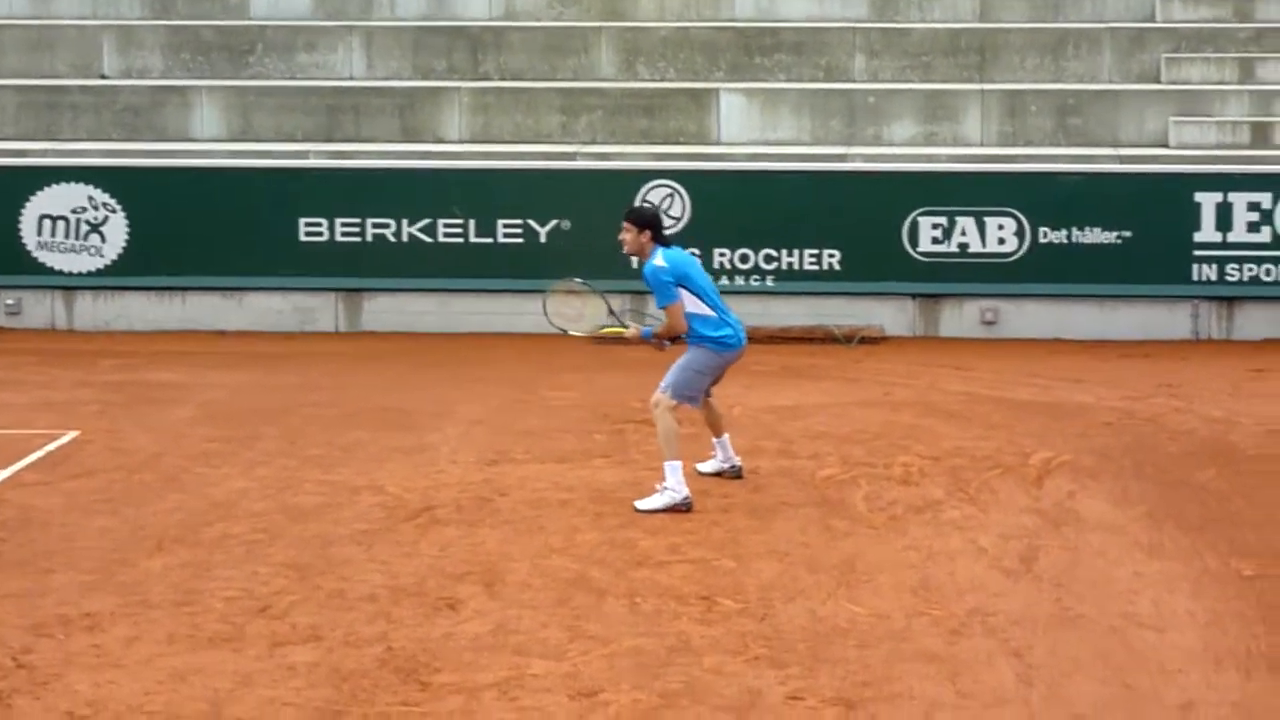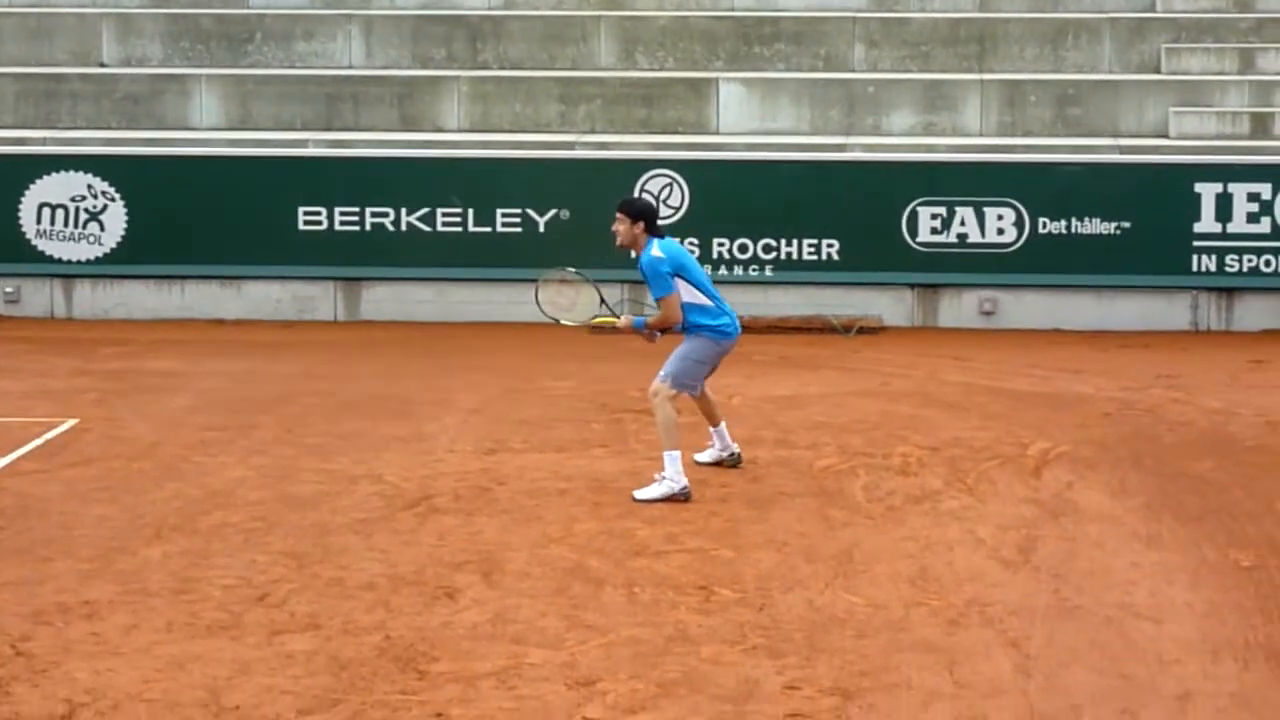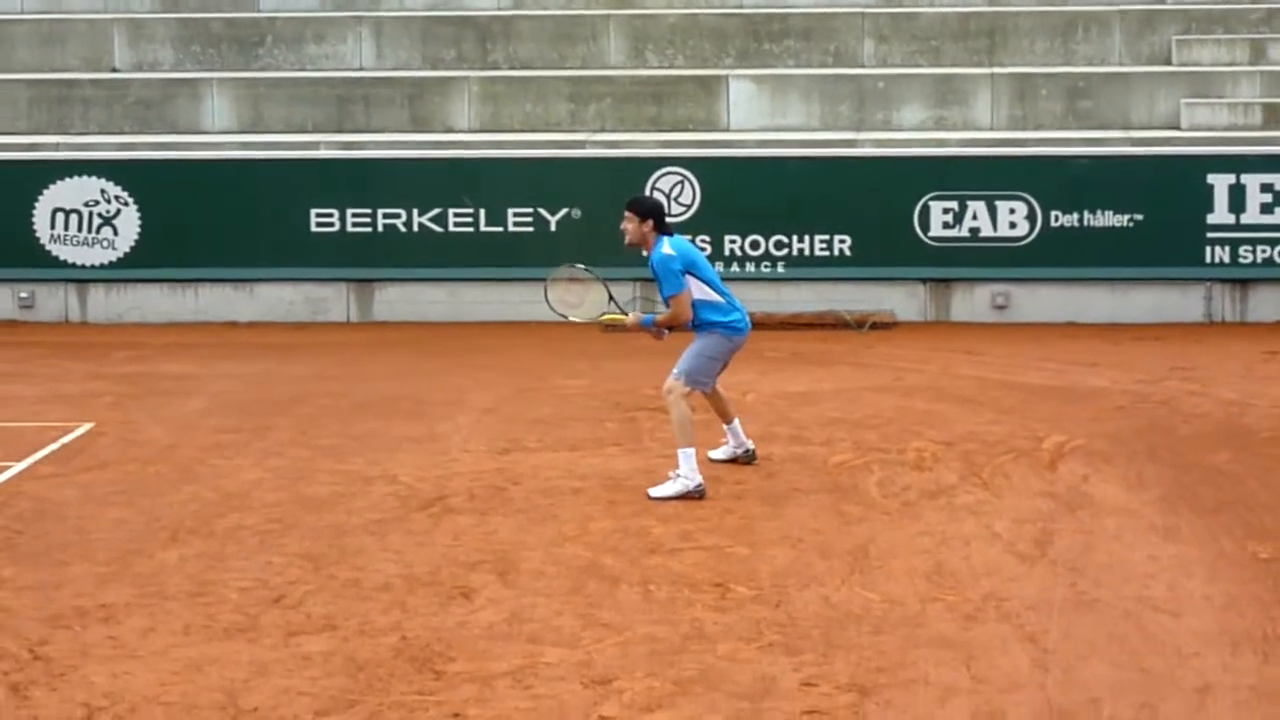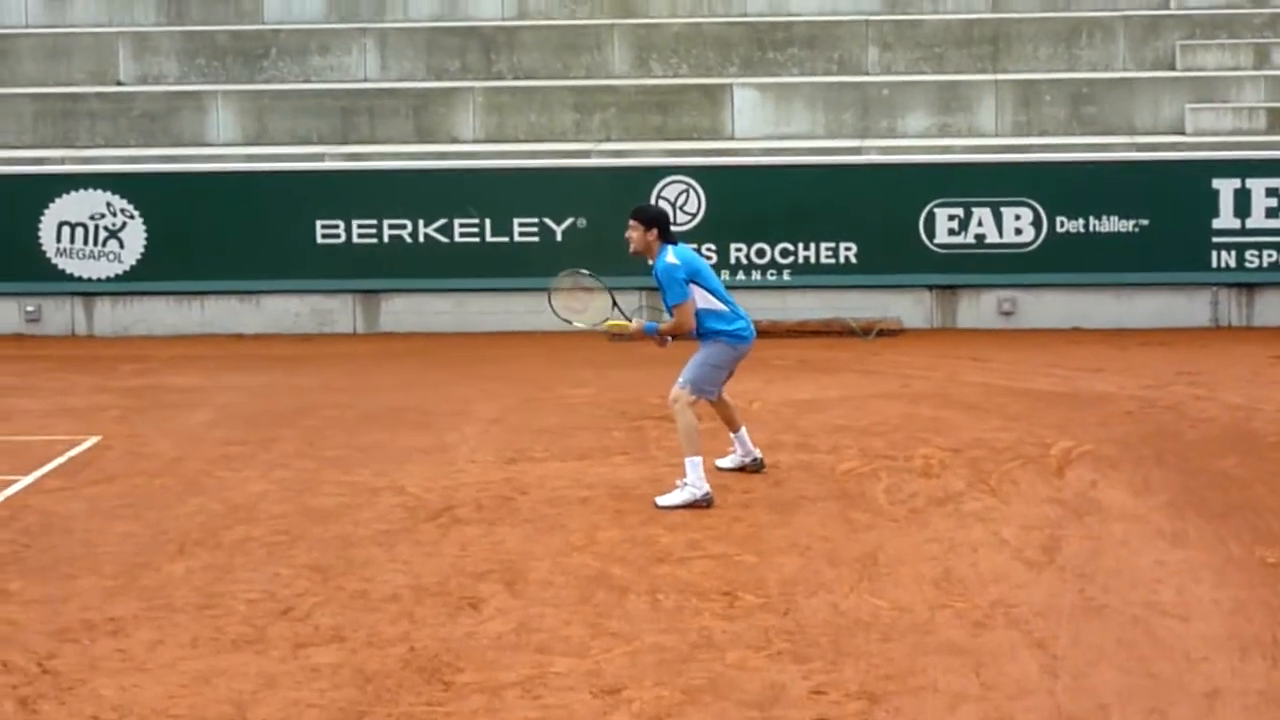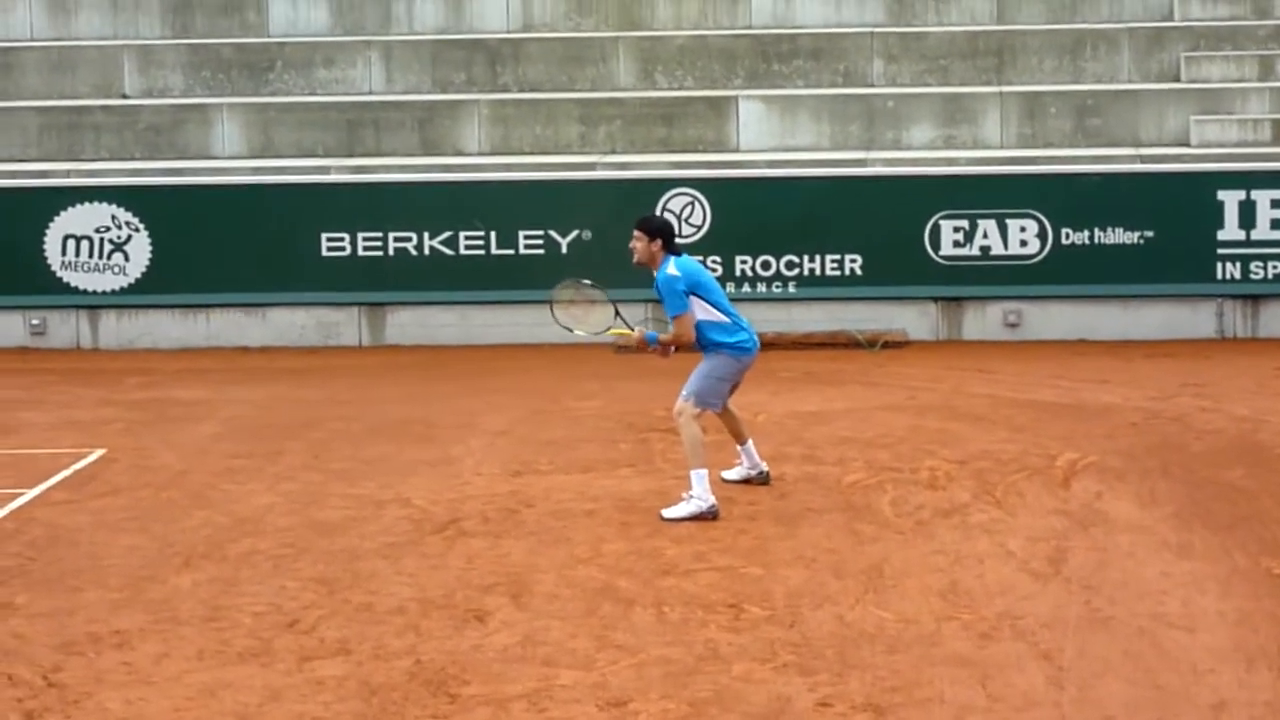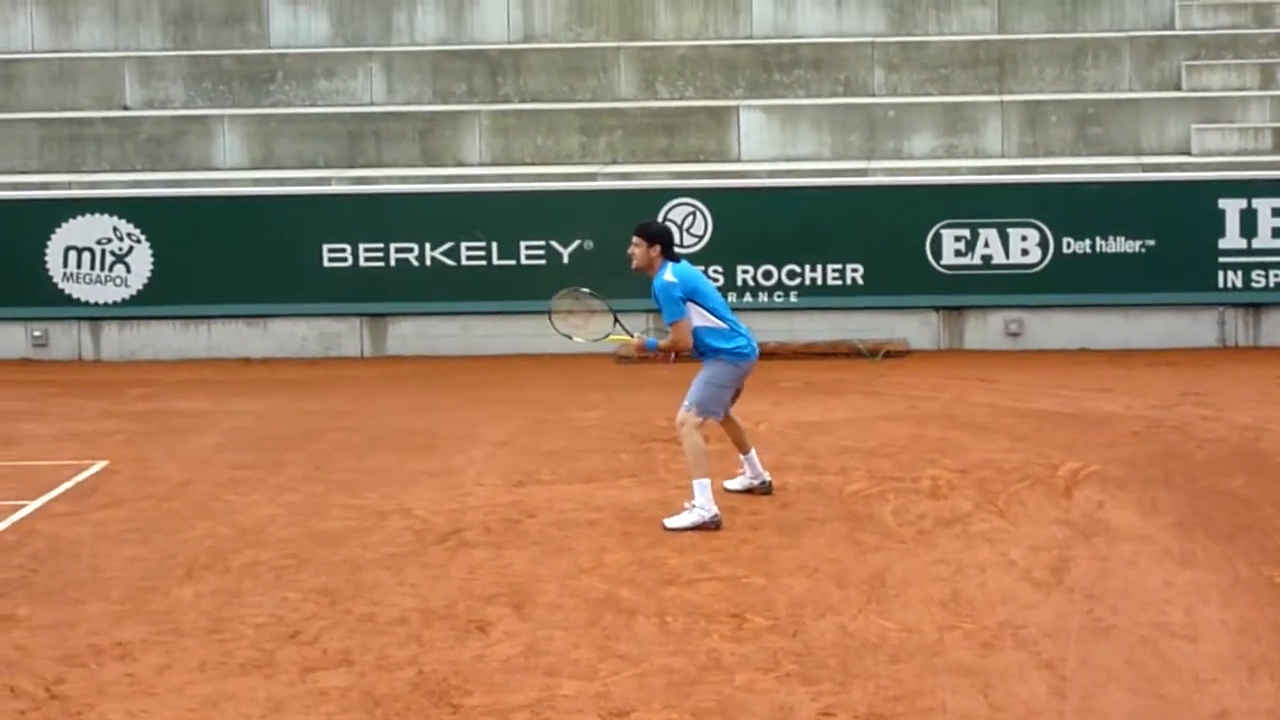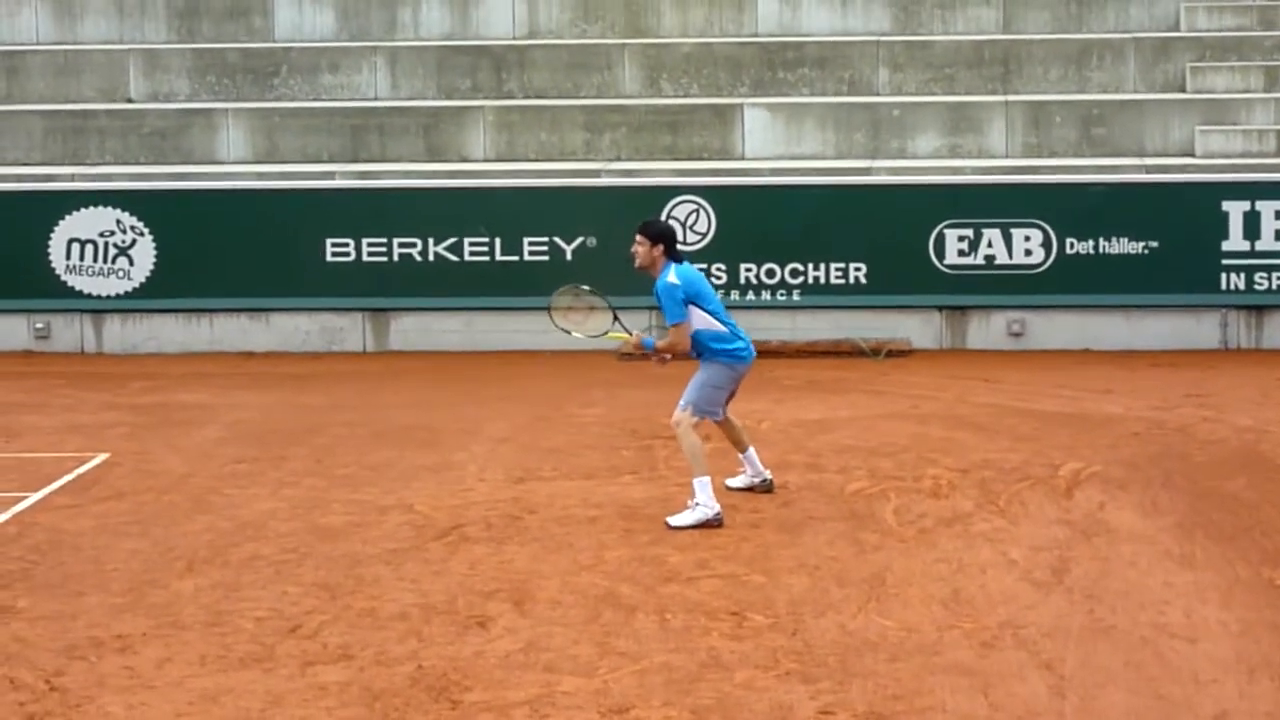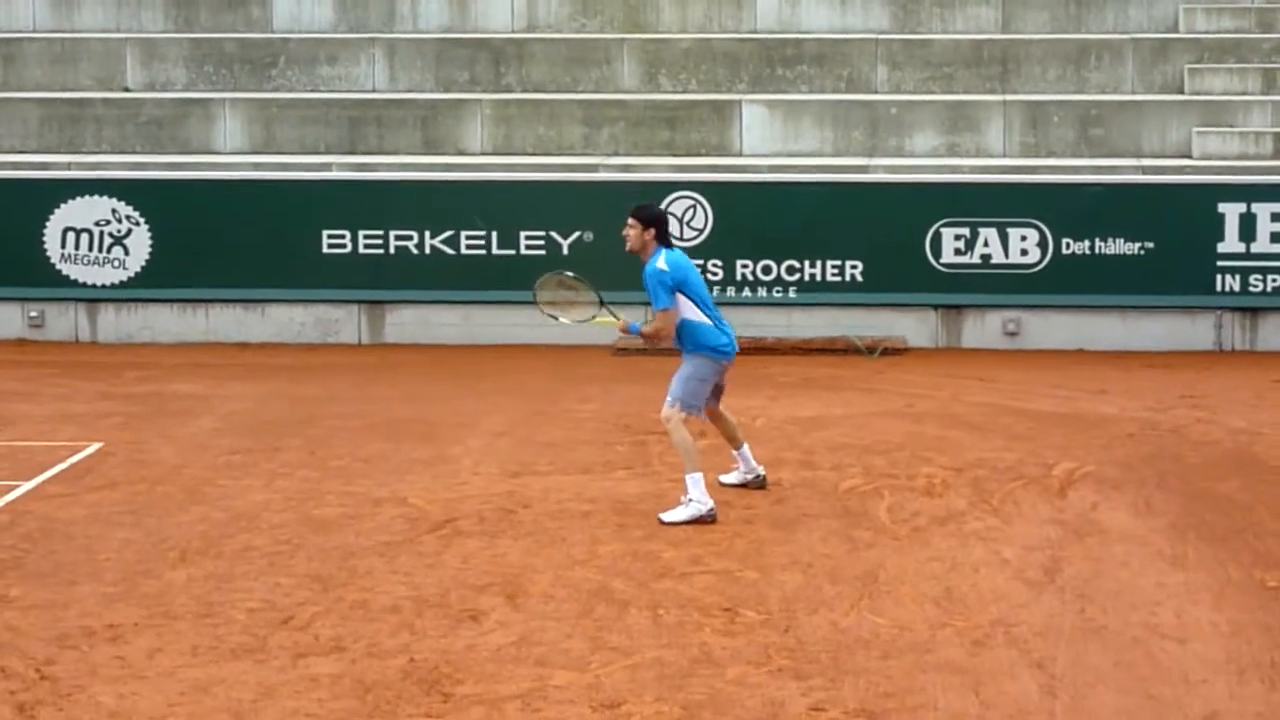
dt=0.1s
person 1, frame 1
left shoulder: (656, 268)
right shoulder: (675, 255)
left elbow: (678, 326)
left wrist: (645, 334)
right wrist: (664, 334)
left hip: (713, 344)
right hip: (729, 338)
left knee: (661, 403)
right knee: (698, 394)
left ankle: (676, 490)
right ankle: (727, 460)
person 1, frame 2
left shoulder: (653, 259)
right shoulder: (664, 246)
left elbow: (673, 317)
left wrist: (638, 324)
right wrist: (656, 326)
left hip: (710, 332)
right hip: (720, 326)
left knee: (660, 392)
right knee: (692, 385)
left ankle: (674, 480)
right ankle: (725, 449)
person 1, frame 3
left shoulder: (663, 257)
right shoulder: (673, 244)
left elbow: (682, 315)
left wrist: (646, 322)
right wrist: (664, 323)
left hip: (721, 329)
right hip: (730, 323)
left knee: (674, 390)
right knee: (703, 382)
left ankle: (689, 478)
right ankle: (740, 446)
person 1, frame 4
left shoulder: (667, 266)
right shoulder: (676, 253)
left elbow: (685, 324)
left wrist: (648, 329)
right wrist: (667, 331)
left hip: (726, 337)
right hip: (735, 331)
left knee: (680, 399)
right knee: (710, 391)
left ankle: (696, 486)
right ankle: (747, 454)
person 1, frame 5
left shoulder: (669, 277)
right shoulder: (681, 264)
left elbow: (685, 336)
left wrist: (650, 338)
right wrist: (669, 342)
left hip: (729, 349)
right hip: (739, 343)
left knee: (685, 412)
right knee: (716, 403)
left ankle: (702, 498)
right ankle: (754, 467)
person 1, frame 6
left shoulder: (665, 283)
right shoulder: (679, 270)
left elbow: (682, 341)
left wrist: (649, 345)
right wrist: (668, 346)
left hip: (727, 355)
right hip: (738, 349)
left knee: (688, 421)
right knee: (720, 412)
left ankle: (704, 508)
right ankle: (757, 476)
person 1, frame 7
left shoulder: (668, 284)
right shoulder: (680, 271)
left elbow: (680, 344)
left wrist: (647, 344)
right wrist: (665, 348)
left hip: (724, 358)
right hip: (734, 352)
left knee: (683, 421)
right knee: (716, 413)
left ankle: (706, 506)
right ankle: (757, 475)
person 1, frame 8
left shoulder: (658, 269)
right shoulder: (672, 257)
left elbow: (665, 330)
left wrist: (633, 329)
right wrist: (649, 330)
left hip: (705, 350)
right hip: (720, 344)
left knee: (672, 417)
right knee: (710, 408)
left ankle: (699, 502)
right ankle: (750, 470)
